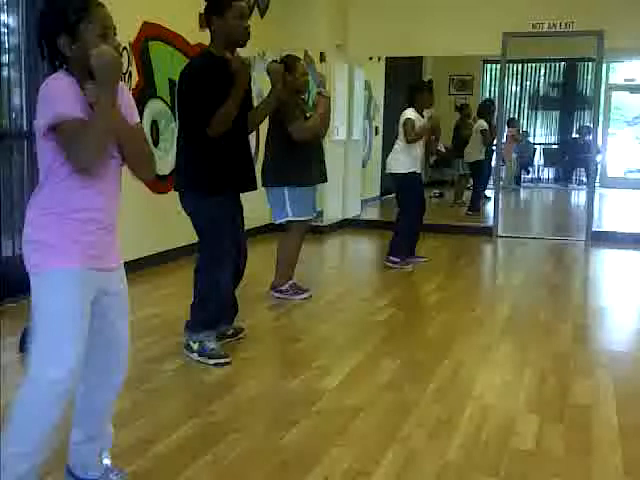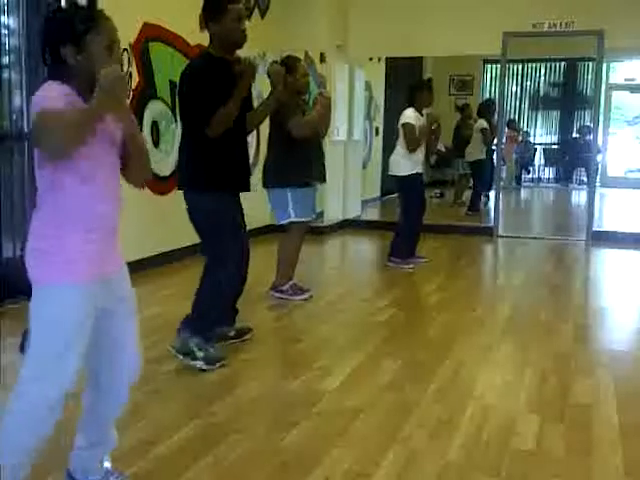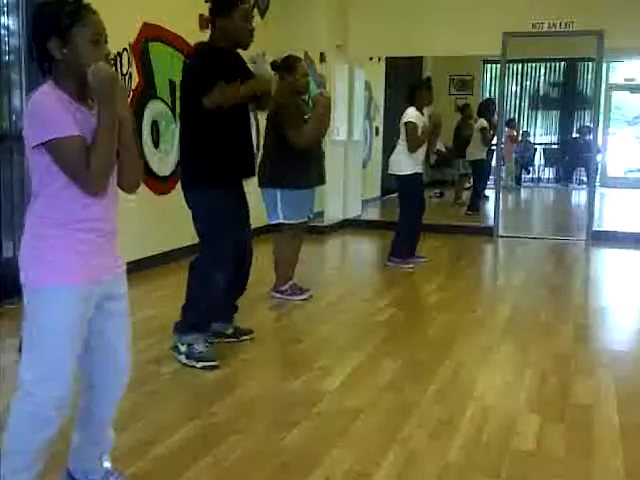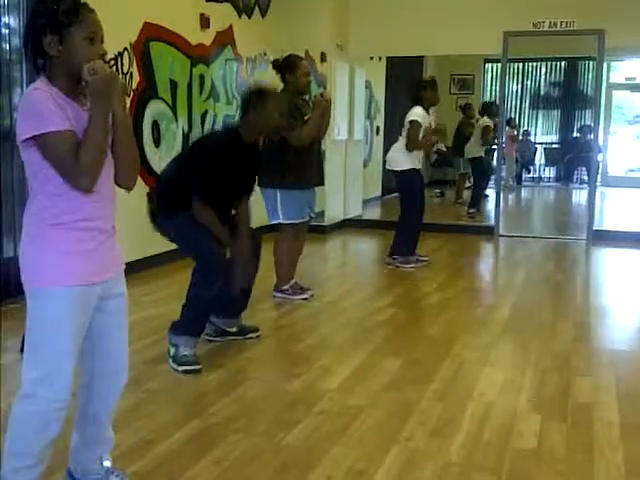
dt=0.3s
person 1, frame 1
left shoulder: (120, 94)
right shoulder: (58, 89)
left elbow: (146, 169)
right elbow: (88, 164)
left wrist: (112, 109)
right wrist: (103, 92)
left hip: (104, 255)
right hip: (60, 255)
left knee: (109, 364)
right knee: (56, 373)
person 1, frame 2
left shoulder: (107, 108)
right shoulder: (56, 98)
left elbow: (140, 176)
right elbow: (52, 142)
left wrist: (124, 115)
right wrist: (102, 103)
left hip: (107, 263)
right hip: (64, 267)
left knee: (120, 369)
right knee: (48, 382)
person 1, frame 3
left shoulder: (97, 104)
right shoulder: (45, 105)
left elbow: (130, 181)
right elbow: (93, 181)
left wrist: (120, 109)
right wrist: (106, 109)
left hip: (105, 265)
right hip: (59, 269)
left knee: (112, 372)
right knee: (49, 387)
person 1, frame 4
left shoulder: (91, 100)
right shoulder: (38, 101)
left elbow: (127, 178)
right elbow: (82, 176)
left wrist: (117, 106)
right wrist: (100, 104)
left hip: (105, 263)
right hip: (59, 269)
left knee: (109, 372)
right knee: (50, 387)
person 2, frame 1
left shoulder: (235, 68)
right shoulder: (199, 71)
left elbow: (245, 125)
right elbow: (212, 128)
left wrist: (275, 92)
right wrist: (239, 88)
left hip: (226, 179)
right hip: (202, 182)
left knee: (235, 253)
right knee: (218, 256)
left ankle: (219, 321)
right ankle: (199, 334)
person 2, frame 2
left shoulder: (233, 68)
right shoulder: (200, 71)
left elbow: (243, 126)
right elbow: (212, 128)
left wrist: (275, 93)
right wrist: (242, 89)
left hip: (226, 179)
right hip: (204, 182)
left knee: (237, 252)
right knee: (225, 256)
left ankle: (221, 323)
right ankle: (193, 336)
person 2, frame 3
left shoulder: (236, 62)
right shoulder: (203, 57)
left elbow: (261, 102)
right elbow: (210, 99)
left wrist: (263, 88)
right wrist: (255, 86)
left hip: (230, 174)
right hip: (204, 175)
left knee: (239, 249)
right knee: (216, 253)
left ankle: (220, 323)
right ankle: (189, 336)
person 2, frame 4
left shoulder: (252, 152)
right shoulder: (217, 149)
left elbow: (241, 201)
right elbow: (200, 206)
left wrist: (241, 245)
right wrist: (230, 243)
left hip: (205, 209)
right hip: (173, 209)
left knee: (250, 248)
right knee: (213, 262)
left ankle: (223, 320)
right ankle: (182, 339)
person 3, frame 1
left shoulder: (300, 102)
right shoulder: (284, 102)
left elbow: (320, 134)
right elbow: (301, 133)
left wrist: (325, 108)
right wrist: (321, 111)
left hip: (303, 176)
right hip: (286, 178)
left knee: (300, 228)
right knee: (295, 228)
left ankle: (287, 281)
right ankle: (279, 285)
person 3, frame 2
left shoulder: (300, 102)
right shoulder: (284, 103)
left elbow: (319, 134)
right elbow: (300, 129)
left wrist: (325, 108)
right wrist: (319, 109)
left hip: (303, 177)
right hip: (287, 178)
left knee: (299, 229)
right knee: (295, 228)
left ankle: (288, 281)
right ankle: (280, 285)
person 3, frame 3
left shoulder: (301, 103)
right shoulder: (283, 104)
left elbow: (319, 135)
right elbow: (301, 140)
left wrist: (326, 110)
right wrist: (319, 111)
left hip: (302, 177)
right hip: (284, 179)
left knee: (298, 229)
right knee: (288, 229)
left ankle: (289, 281)
right ankle: (280, 286)
person 3, frame 4
left shoulder: (302, 102)
right shoulder: (284, 104)
left elbow: (318, 136)
right elbow: (299, 139)
left wrist: (325, 110)
right wrist: (317, 112)
left hip: (302, 178)
right hip: (284, 179)
left knee: (301, 229)
right knee: (289, 230)
left ankle: (290, 280)
right ankle: (281, 286)
person 4, frame 1
left shoulder: (424, 117)
right shoulder: (409, 114)
left elbow: (425, 149)
right elbow: (410, 138)
left wrist: (432, 132)
right wrist: (428, 127)
left hip: (413, 169)
right hip: (402, 168)
left knee: (418, 209)
right knee: (407, 211)
left ankle: (408, 253)
right ankle: (395, 255)
person 4, frame 2
left shoulder: (422, 116)
right shoulder: (409, 115)
left elbow: (426, 147)
right elbow: (411, 146)
left wrist: (432, 129)
right wrist: (427, 128)
left hip: (415, 169)
right hip: (405, 169)
left knee: (418, 209)
right knee: (410, 211)
left ankle: (408, 253)
right ankle: (396, 256)
person 4, frame 3
left shoulder: (422, 115)
right shoulder: (411, 115)
left elbow: (427, 146)
right elbow: (412, 146)
left wrist: (434, 131)
right wrist: (429, 130)
left hip: (415, 169)
right hip: (405, 169)
left knee: (417, 210)
right knee: (409, 212)
left ankle: (408, 253)
right ankle: (396, 256)
person 4, frame 4
left shoulder: (426, 115)
right shoulder: (417, 114)
left elbow: (425, 146)
right elbow: (411, 145)
left wrist: (434, 138)
right wrist: (431, 138)
left hip: (412, 165)
right hip: (402, 165)
left knee: (417, 208)
right knee: (410, 209)
left ankle: (408, 252)
right ankle: (397, 254)
